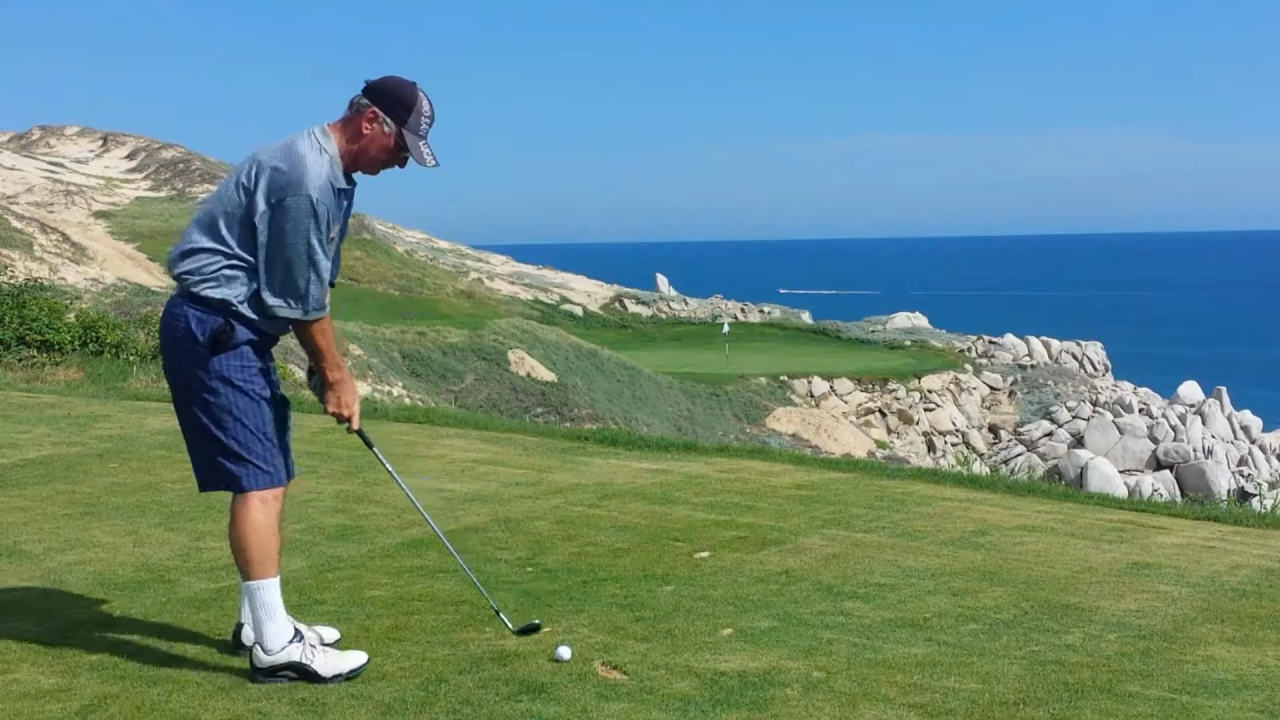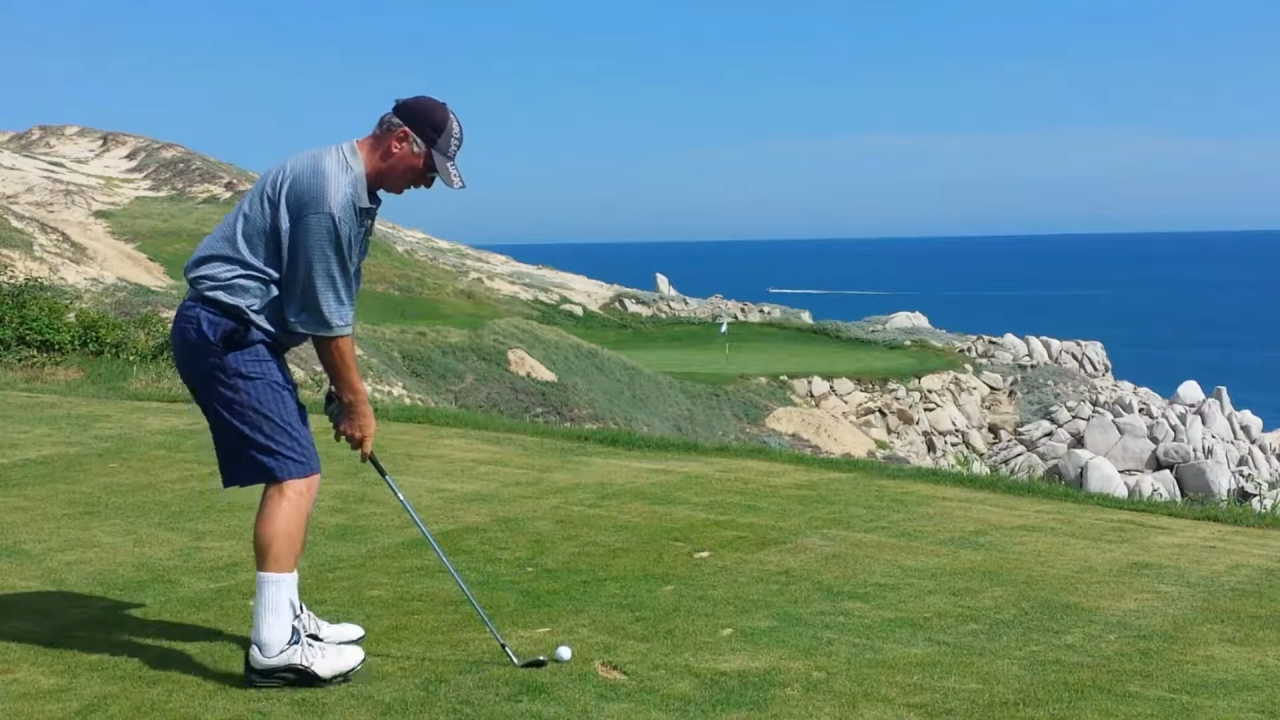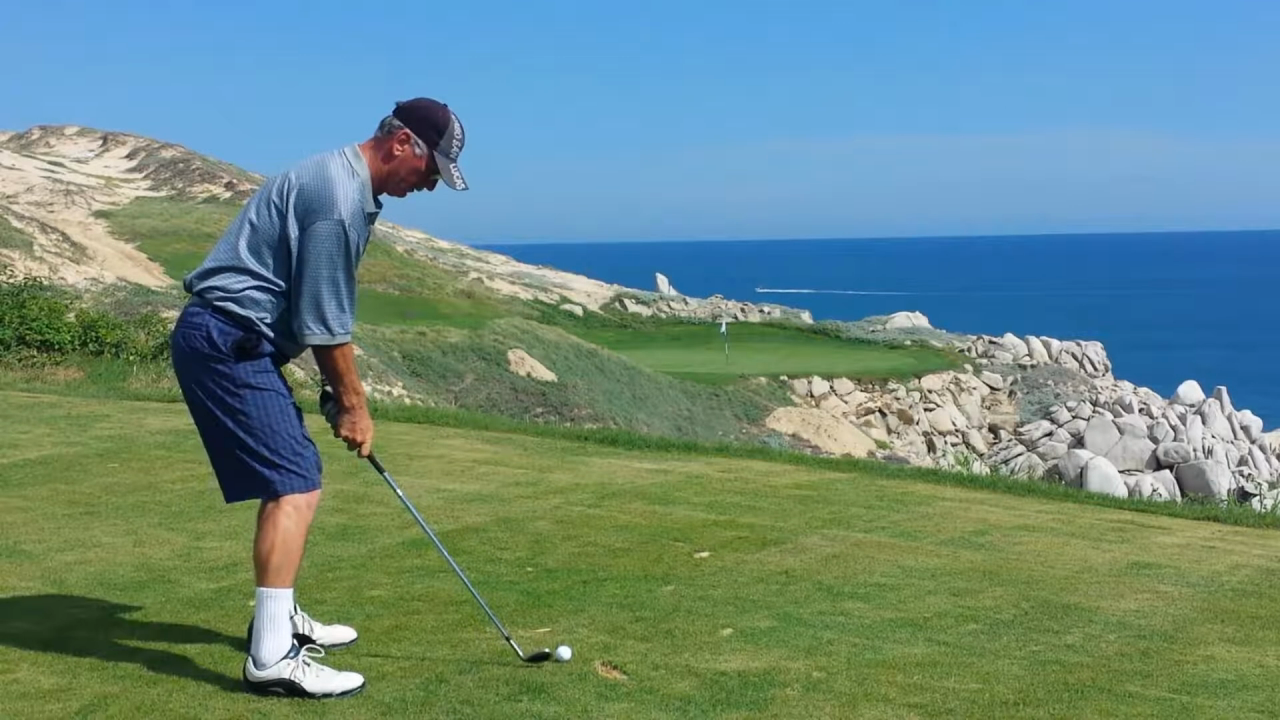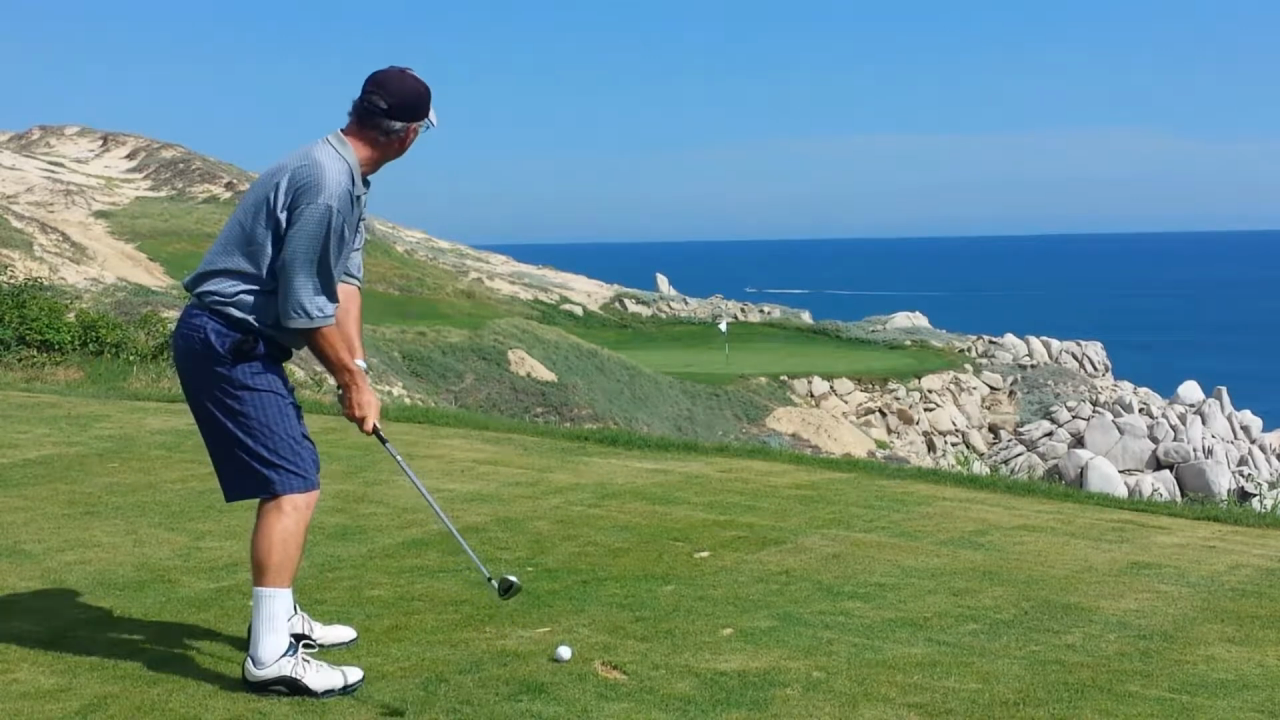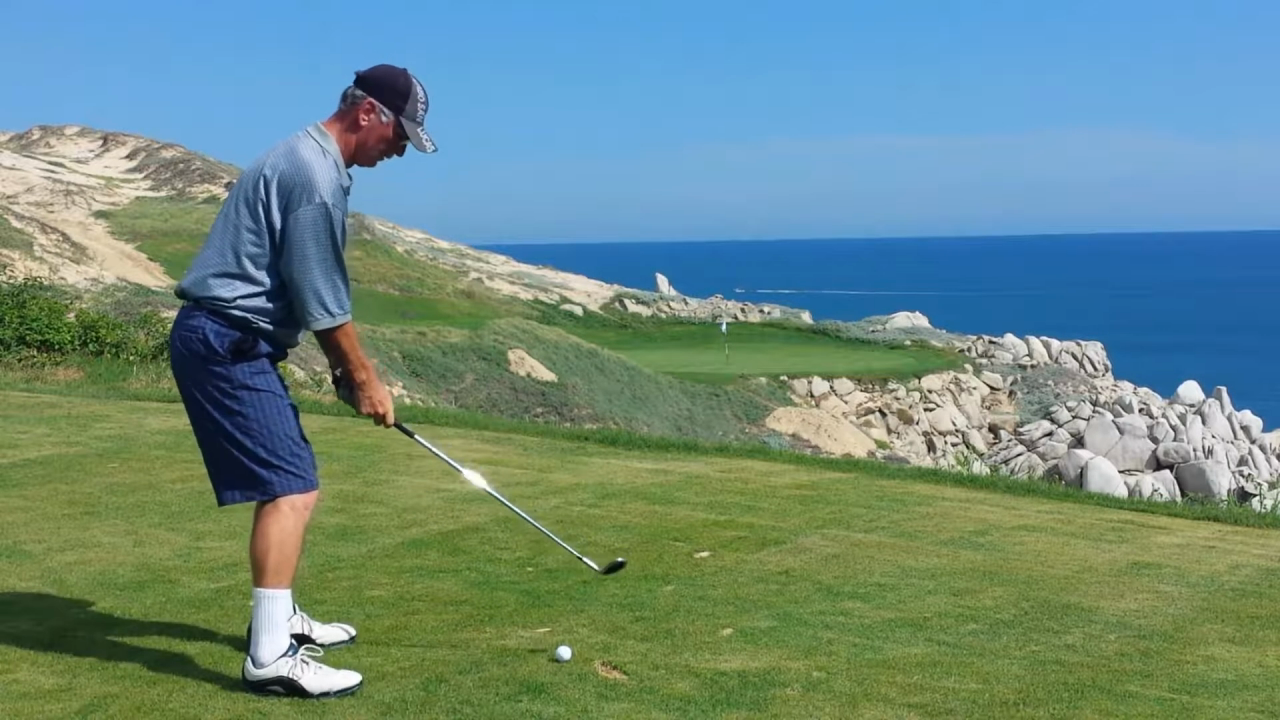
dt=1s
person 1, frame 1
left shoulder: (328, 172)
right shoulder: (305, 177)
left elbow: (305, 289)
right elbow: (301, 297)
left wrist: (327, 366)
right wrist: (337, 378)
left hip: (230, 330)
right hip: (212, 328)
left knee: (266, 475)
right knee: (259, 481)
left ankle: (259, 622)
right ankle: (275, 645)
person 1, frame 2
left shoulder: (353, 187)
right shoulder: (329, 191)
left elbow: (329, 304)
right elbow: (323, 313)
left wrist: (343, 389)
right wrist: (355, 401)
left hip: (242, 333)
right hip: (224, 332)
left knee: (296, 470)
right knee: (294, 474)
left ankle: (285, 615)
right ankle: (273, 645)
person 1, frame 3
left shoulder: (345, 182)
right shoulder: (337, 196)
left elbow: (321, 312)
right elbow: (324, 321)
left wrist: (340, 393)
right wrist: (353, 404)
left hip: (235, 341)
right hip: (229, 343)
left knee: (293, 478)
right knee: (295, 487)
left ankle: (278, 618)
right ankle: (272, 659)
person 1, frame 4
left shoulder: (342, 176)
right shoulder: (327, 183)
left elbow: (344, 275)
right elbow: (303, 305)
left wrist: (357, 365)
right wrist: (351, 382)
left hip: (237, 342)
right hip: (228, 343)
left knee: (289, 480)
right knee: (292, 488)
left ankle: (277, 616)
right ankle: (271, 657)
person 1, frame 5
left shoulder: (308, 159)
right shoulder: (315, 175)
left elbow: (315, 292)
right elbow: (323, 301)
left wrist: (348, 367)
right wrist: (365, 378)
left hip: (230, 341)
right hip: (226, 344)
left knee: (286, 479)
right knee: (290, 489)
left ankle: (276, 616)
right ankle: (271, 656)
